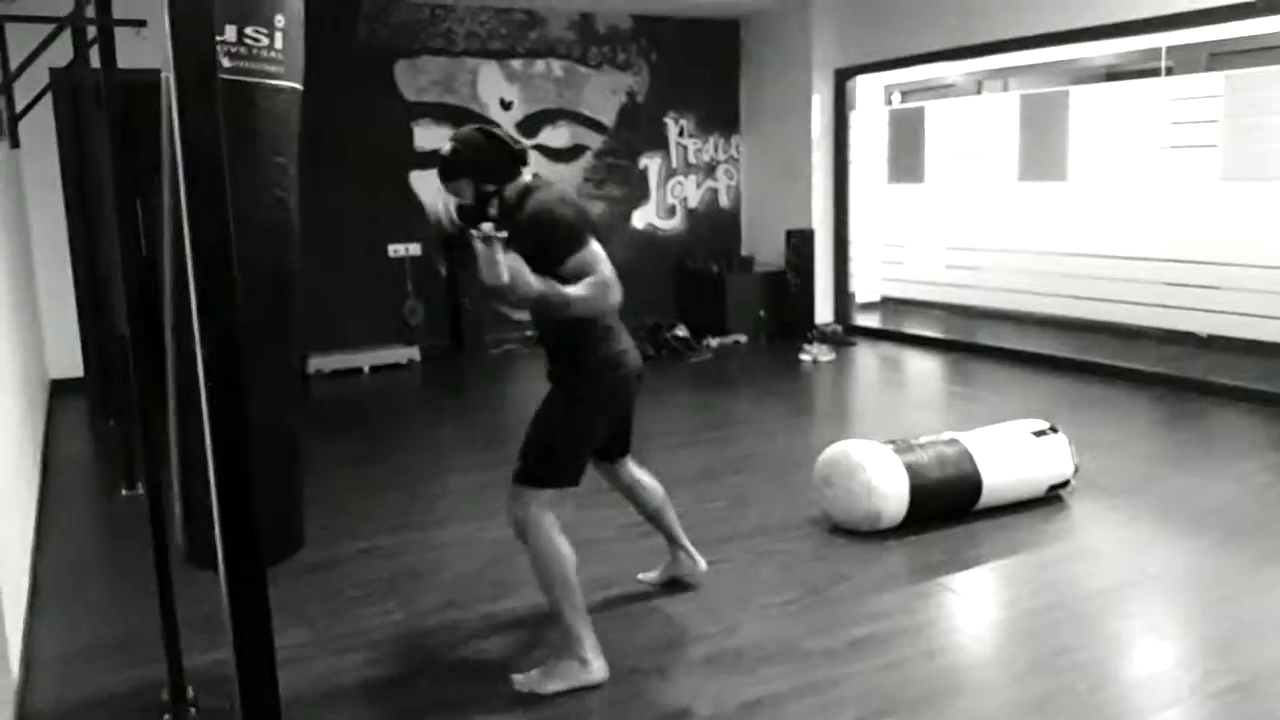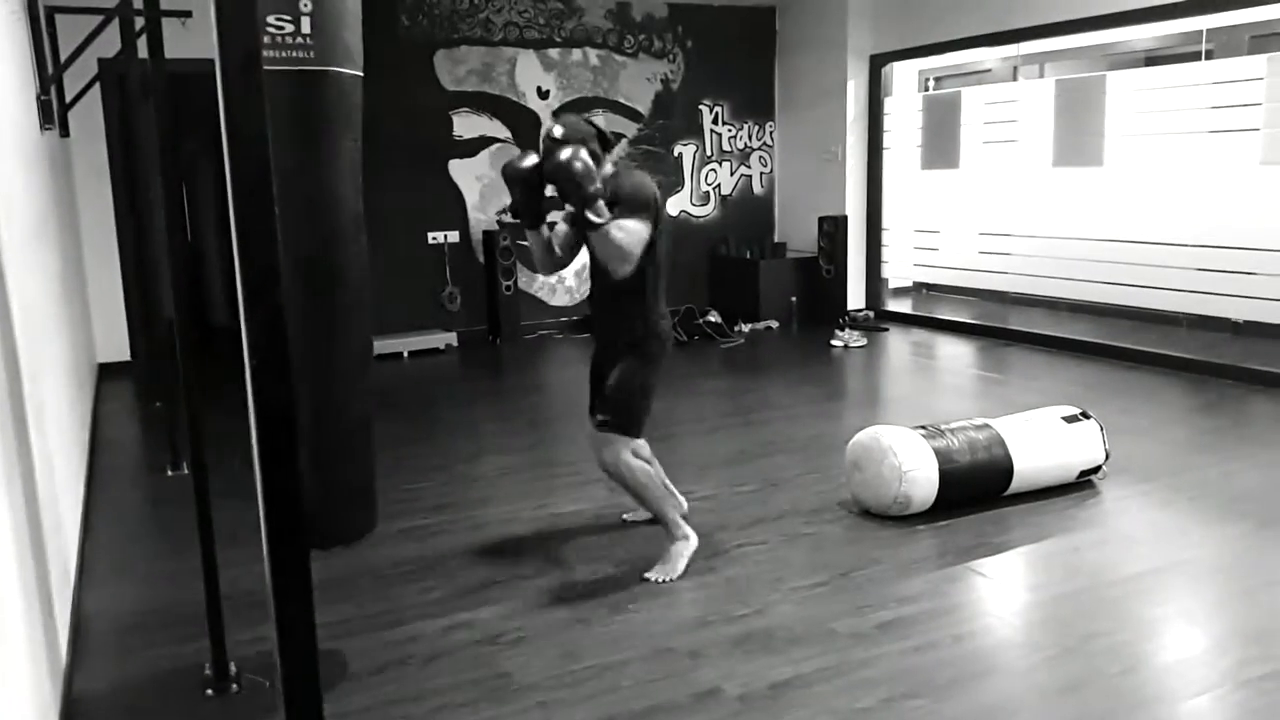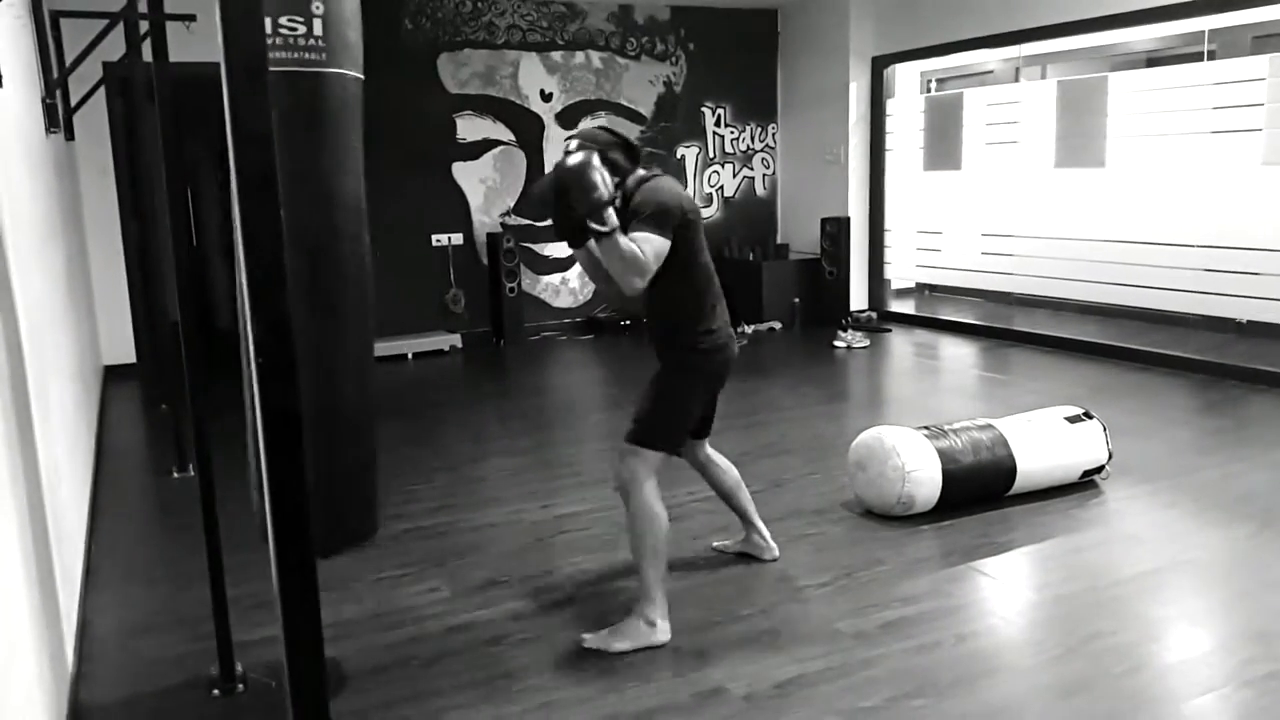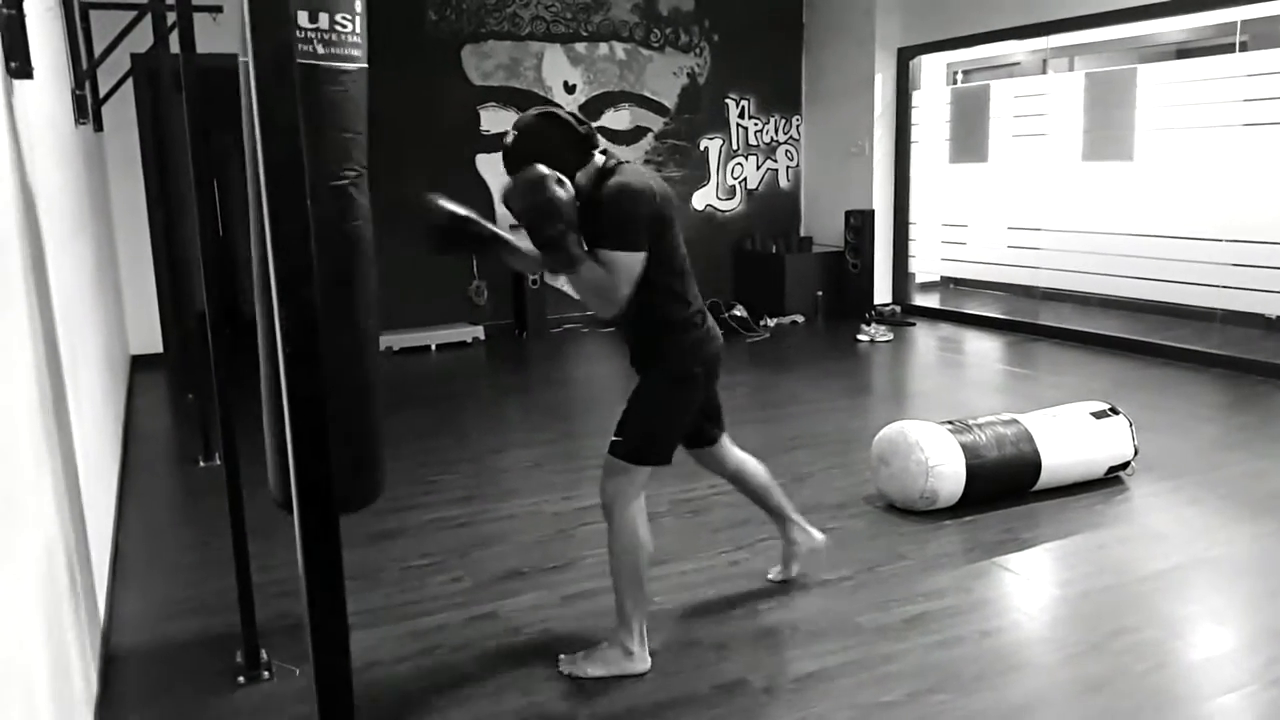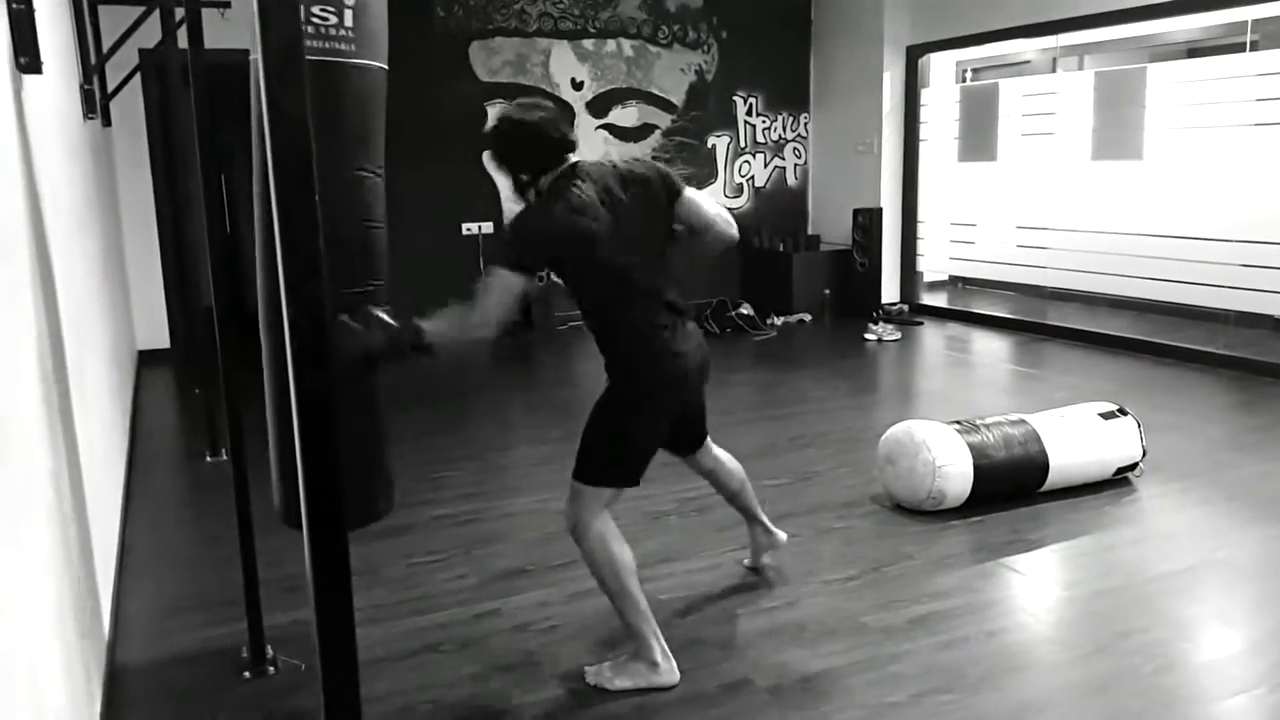
dt=1s
person 1, frame 1
left shoulder: (534, 215)
right shoulder: (548, 204)
left elbow: (606, 295)
right elbow: (506, 283)
left wrist: (529, 289)
right wrist: (483, 241)
left hip: (587, 374)
right hip: (615, 364)
left knee: (530, 511)
right knee: (619, 469)
left ankle: (582, 655)
right ankle: (684, 557)
person 1, frame 2
left shoulder: (634, 189)
right shoulder: (585, 199)
left elbow: (620, 262)
right elbow: (549, 264)
left wrist: (592, 205)
right wrist: (530, 214)
left hip: (639, 335)
right hip: (609, 332)
left knee: (613, 454)
right knee: (612, 432)
left ankle: (679, 535)
right ankle: (667, 498)
person 1, frame 3
left shoulder: (657, 198)
right shoulder: (638, 201)
left elbow: (633, 279)
right elbow: (611, 281)
left wrist: (598, 213)
right wrist: (575, 231)
left hip: (694, 352)
right hip: (702, 346)
left knee: (634, 472)
right knee: (695, 448)
left ankle: (650, 618)
right ankle: (756, 536)
person 1, frame 4
left shoulder: (623, 193)
right shoulder: (606, 186)
left elbow: (608, 301)
right elbow: (597, 271)
left wrist: (556, 236)
left hip: (678, 357)
right hip: (685, 347)
left knee: (619, 490)
right knee: (716, 451)
left ankle: (629, 647)
right ankle: (796, 531)
person 1, frame 5
left shoulder: (540, 221)
right shoulder: (642, 174)
left elbow: (483, 319)
right elbow: (723, 232)
left hip: (646, 373)
right hip: (686, 349)
left knee: (586, 516)
right knee: (697, 449)
left ankle: (651, 658)
right ankle: (761, 531)
